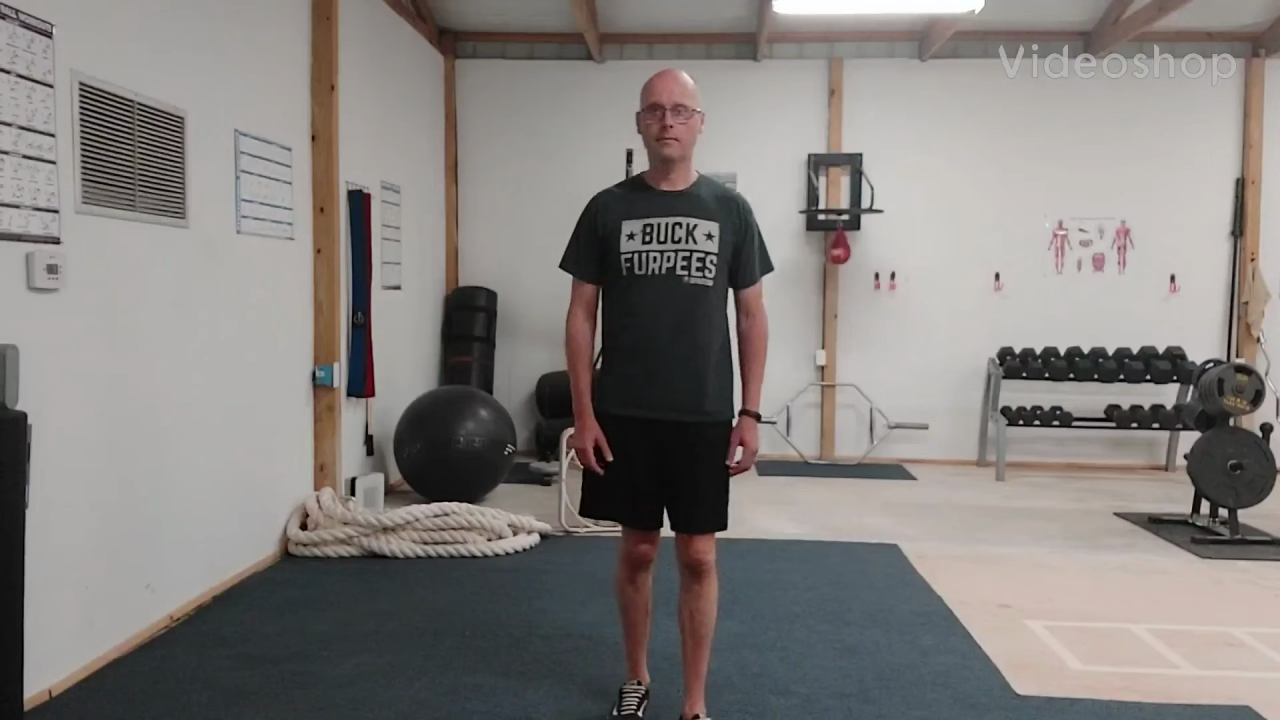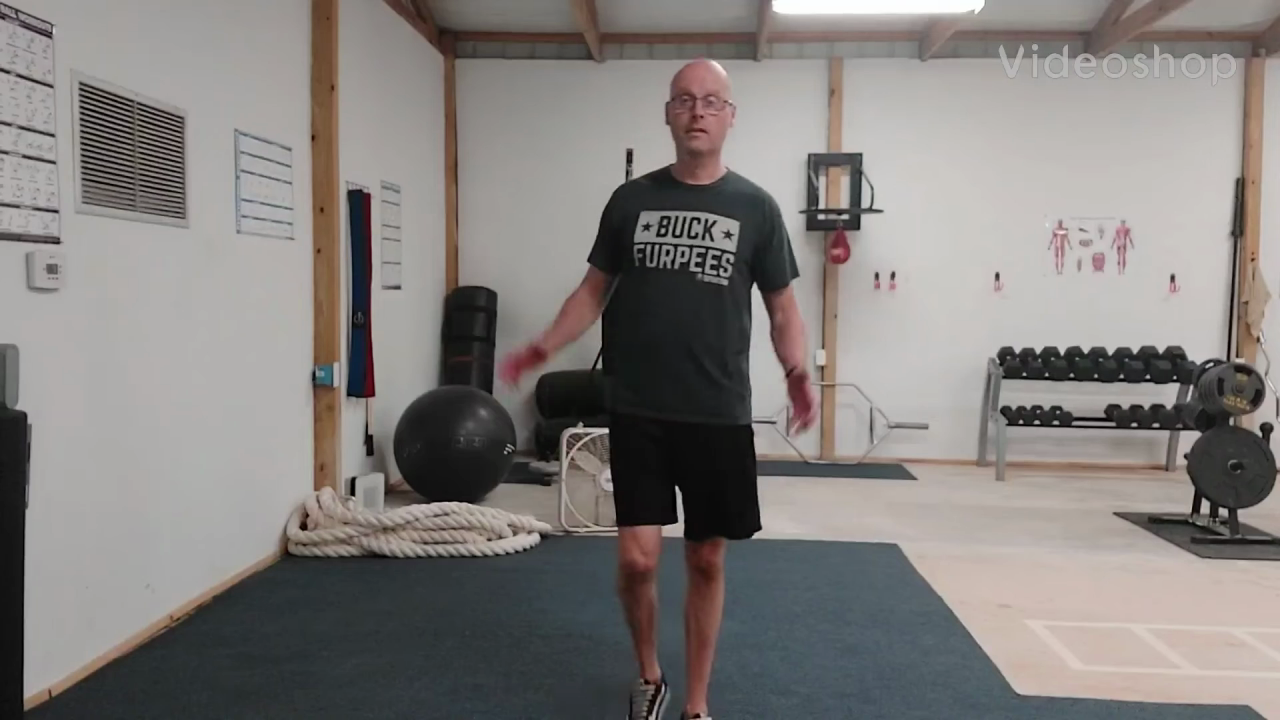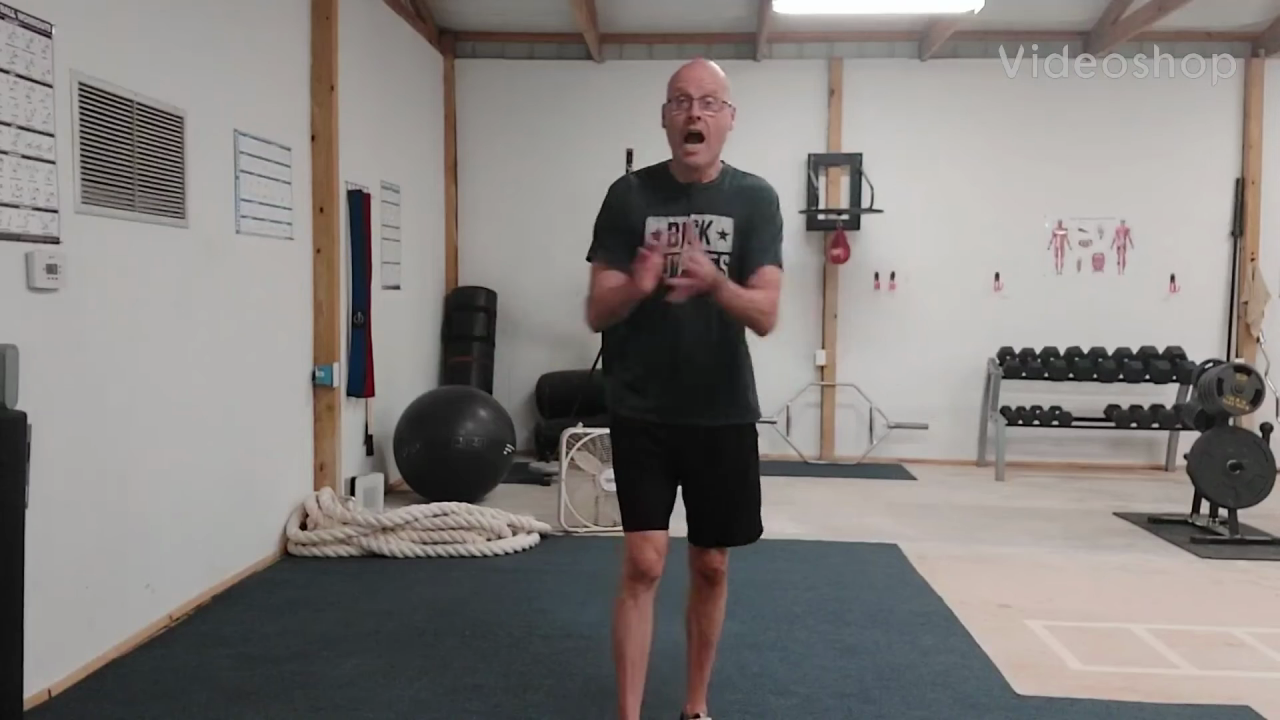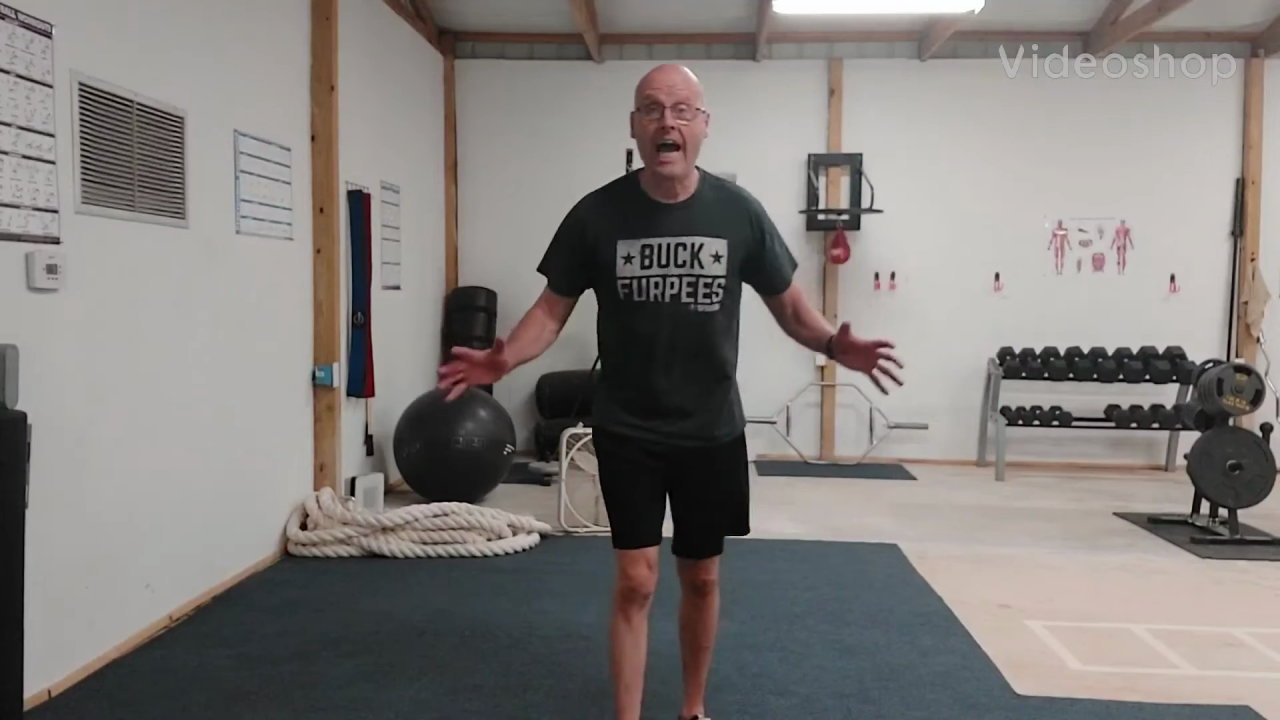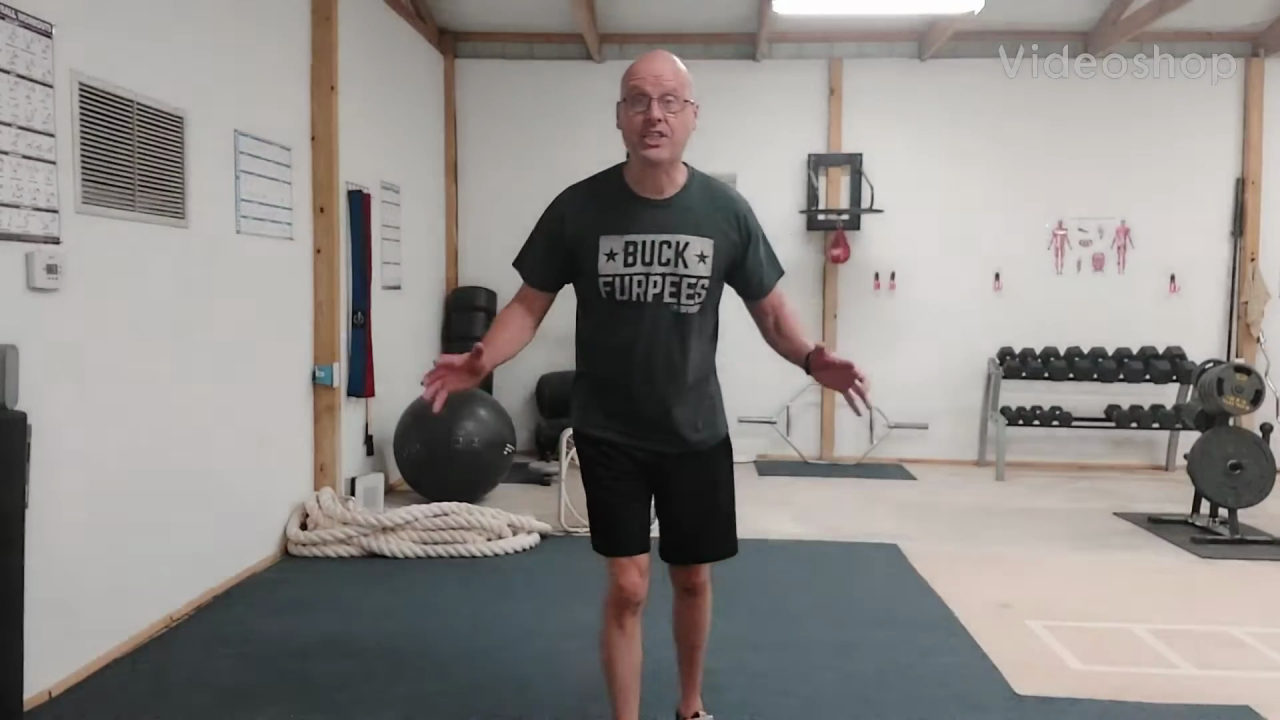
dt=0.3s
person 1, frame 1
left shoulder: (730, 209)
right shoulder: (607, 208)
left elbow: (752, 314)
right elbow: (582, 314)
left wrist: (750, 412)
right wrist: (584, 412)
left hip: (704, 416)
right hip: (626, 414)
left knee: (698, 558)
right knee: (637, 552)
person 1, frame 2
left shoulder: (756, 207)
right shoulder: (631, 199)
left elbow: (784, 310)
right elbow: (594, 292)
left wrist: (796, 371)
right wrist: (546, 344)
left hip: (718, 416)
right hip: (638, 412)
left knee: (706, 562)
right knee: (637, 559)
person 1, frame 3
left shoulder: (755, 198)
right shoulder: (630, 195)
left elbow: (764, 310)
right elbow: (599, 312)
left wrist: (712, 281)
right wrist: (637, 283)
left hip: (723, 416)
right hip: (641, 414)
left knee: (710, 567)
right knee: (643, 563)
person 1, frame 4
left shoulder: (740, 212)
right shoulder: (596, 215)
left elbow: (787, 304)
right elbow: (554, 306)
left wrist: (836, 345)
right wrist: (503, 357)
left hip: (712, 430)
right hip: (628, 430)
left knee: (702, 576)
right knee: (635, 581)
person 1, frame 5
left shoulder: (726, 210)
right shoulder: (578, 209)
left elbow: (769, 310)
right elbow: (530, 303)
left wrist: (813, 359)
right wrist: (482, 360)
left hip: (696, 434)
right hip: (609, 435)
left knee: (692, 579)
right knee: (627, 587)
